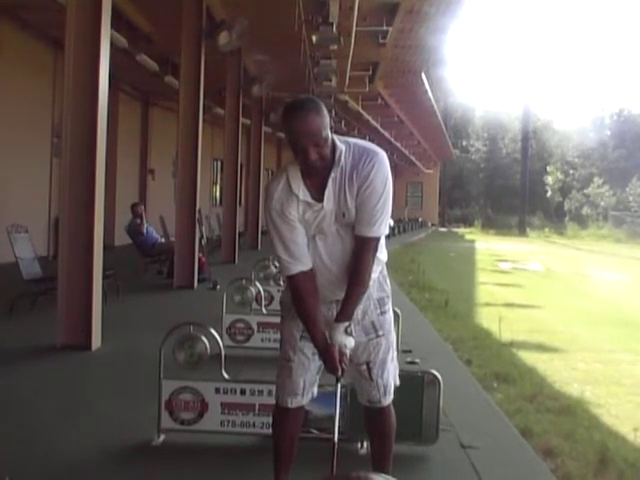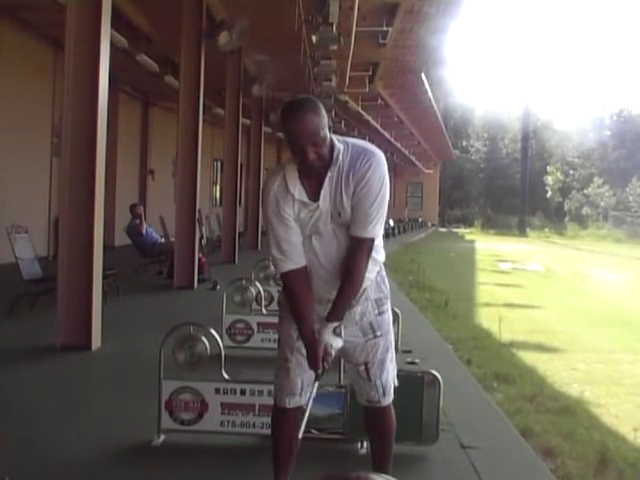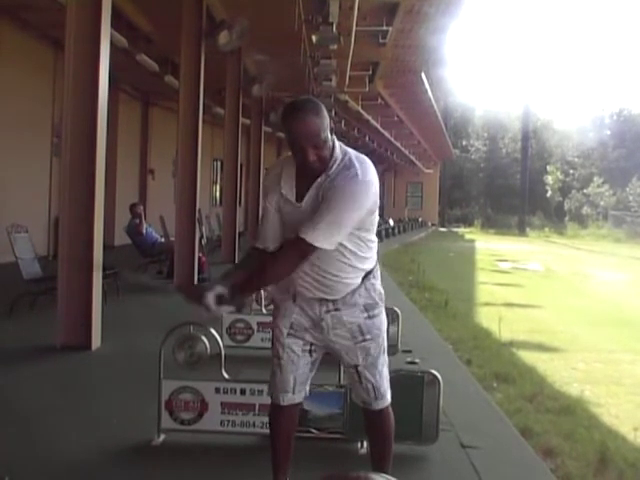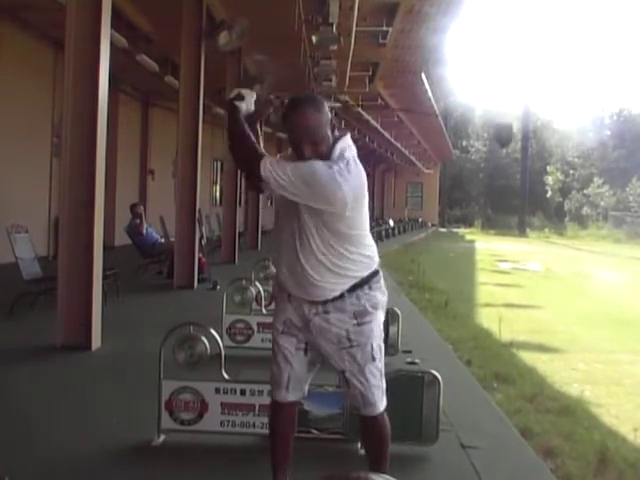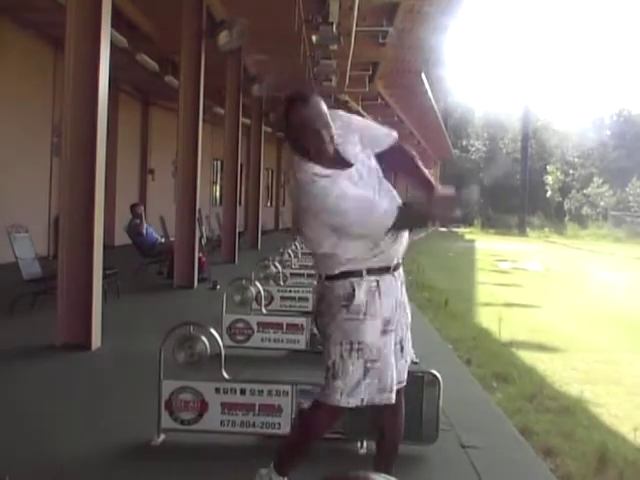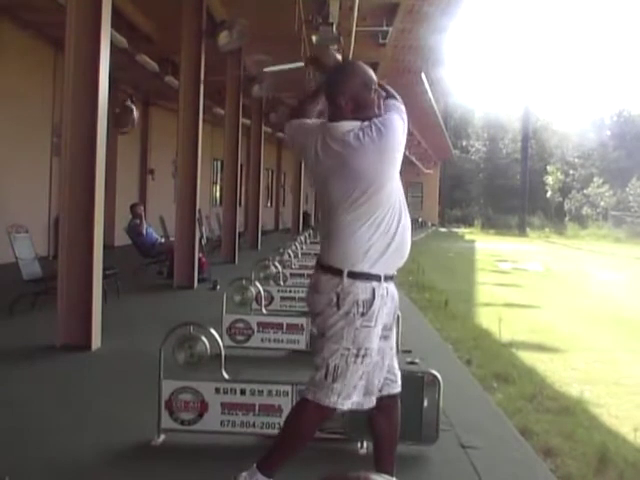
dt=0.4s
person 1, frame 1
left shoulder: (370, 162)
right shoulder: (280, 192)
left elbow: (367, 248)
right elbow: (298, 272)
left wrist: (343, 321)
right wrist: (322, 341)
left hip: (365, 296)
right hip: (307, 300)
left knee: (378, 396)
right knee: (289, 397)
person 1, frame 2
left shoulder: (367, 163)
right shoulder: (277, 189)
left elbow: (361, 249)
right elbow: (292, 270)
left wrist: (334, 322)
right wrist: (310, 337)
left hip: (362, 296)
right hip: (305, 300)
left knee: (378, 397)
right knee: (288, 398)
person 1, frame 3
left shoulder: (357, 176)
right shoulder: (279, 175)
left elbow: (298, 252)
right elbow: (267, 250)
left wrist: (235, 294)
right wrist: (224, 285)
left hip: (354, 300)
right hip: (294, 300)
left knee: (374, 398)
right knee: (285, 397)
person 1, frame 4
left shoulder: (335, 178)
right shoulder: (307, 164)
left elbow: (254, 166)
left wrist: (235, 116)
right wrist: (245, 123)
left hip: (350, 305)
right hip: (294, 300)
left knee: (370, 403)
right knee: (284, 396)
person 1, frame 5
left shoulder: (343, 127)
right shoulder: (314, 188)
left elbow: (392, 144)
right elbow: (397, 218)
left wrist: (427, 183)
right wrist: (435, 204)
left hip: (386, 279)
right hip: (355, 293)
left knee: (392, 389)
right knee: (340, 397)
person 1, frame 6
left shoulder: (315, 140)
right shoulder: (383, 137)
left elbow: (293, 119)
right elbow: (395, 100)
left wrist: (327, 83)
right wrist: (343, 76)
left hip: (369, 288)
right hip: (355, 291)
left knee: (386, 390)
right knee: (328, 395)
